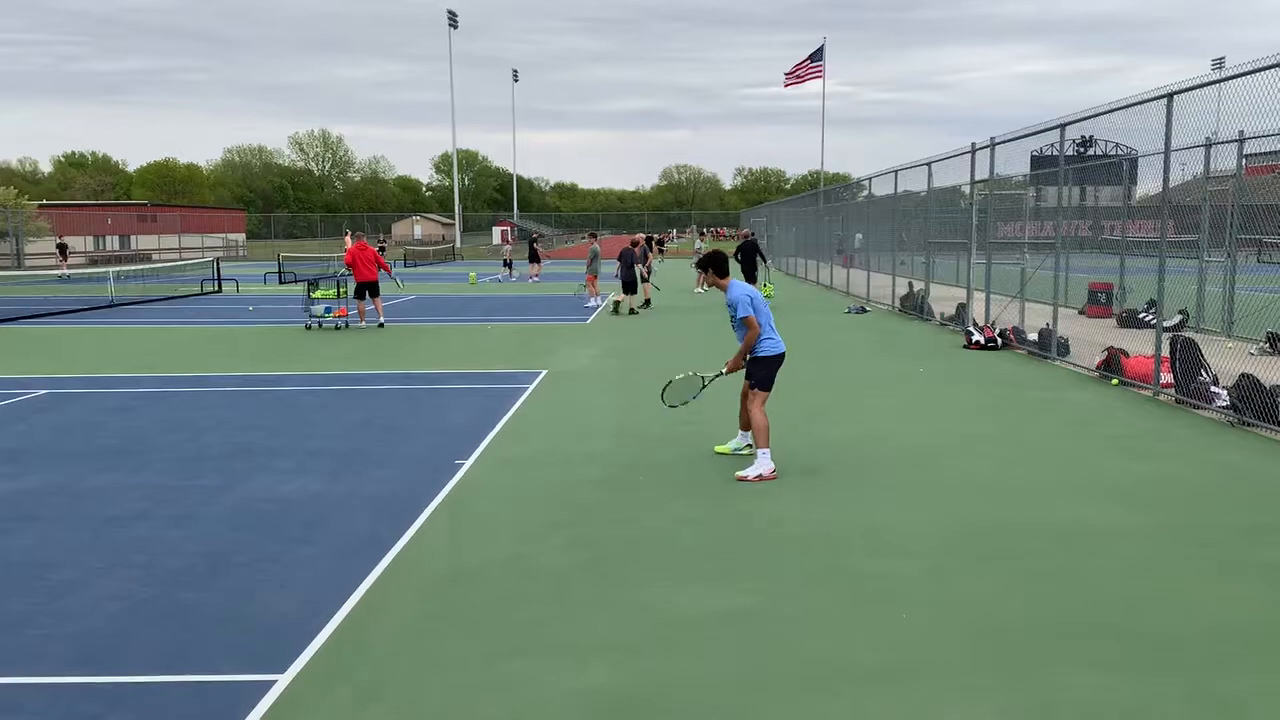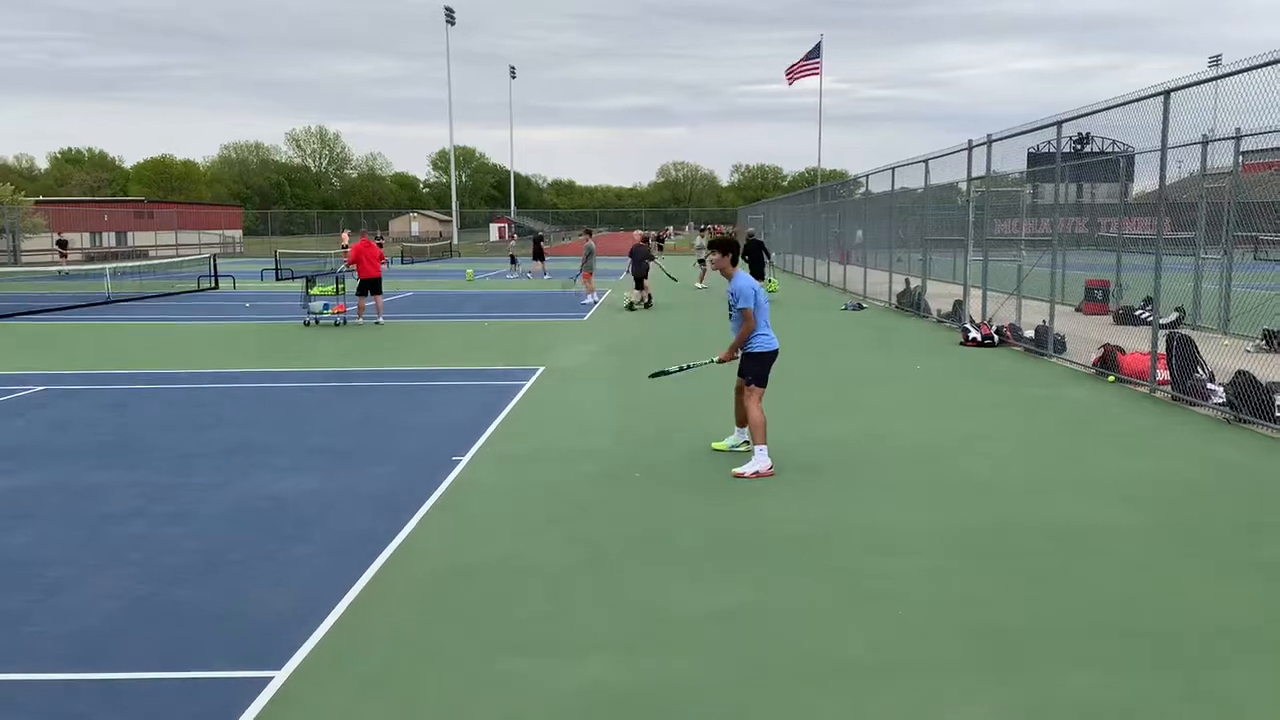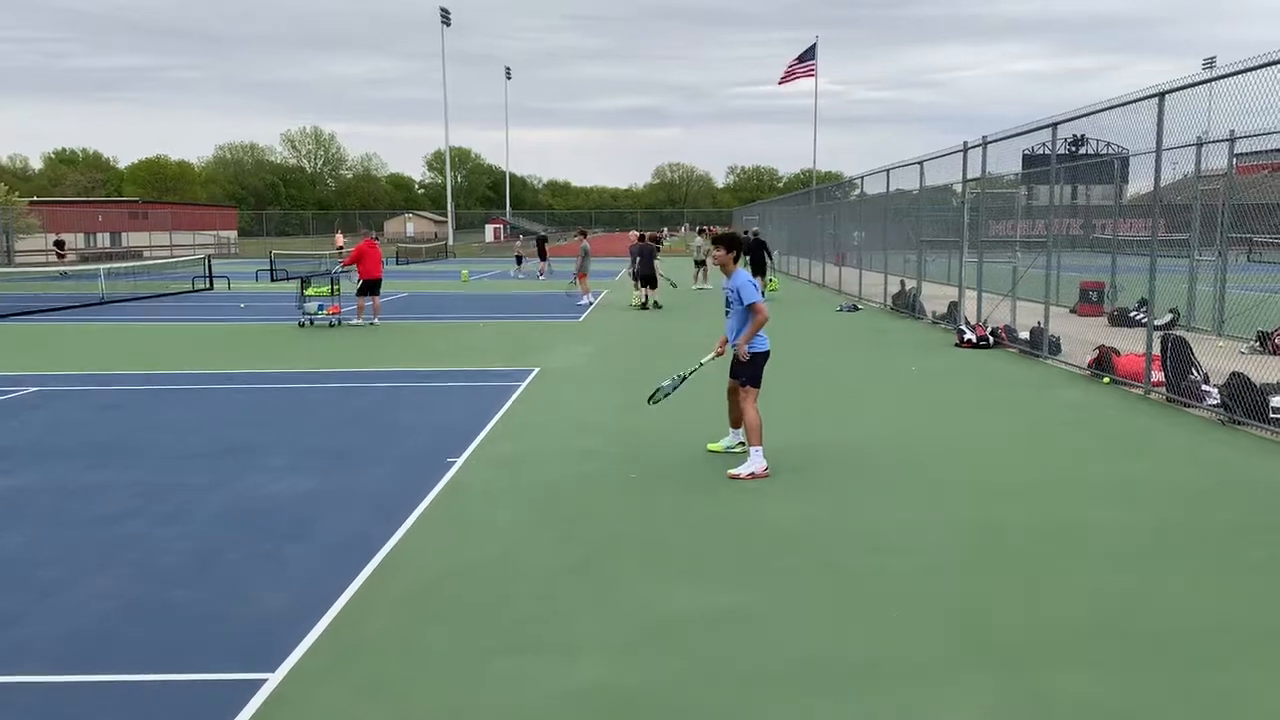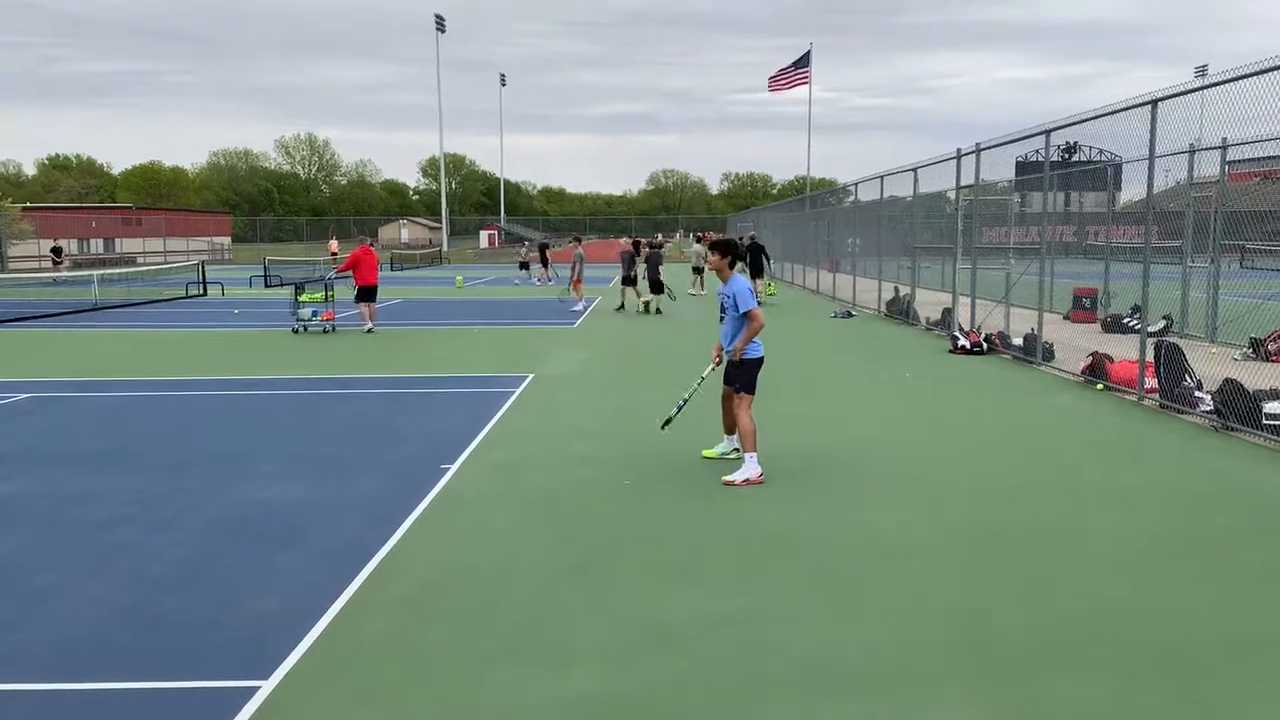
dt=0.3s
person 1, frame 1
left shoulder: (737, 294)
right shoulder: (735, 290)
left elbow: (754, 330)
left wrist: (738, 358)
right wrist: (740, 357)
left hip: (768, 352)
right hip: (762, 351)
left knee: (755, 405)
right knee: (746, 395)
left ankle: (765, 464)
right ankle: (744, 441)
person 1, frame 2
left shoulder: (742, 284)
right shoulder: (735, 282)
left elbow: (749, 323)
left wrist: (730, 350)
right wrist: (735, 348)
left hip: (760, 348)
right hip: (752, 348)
left knee: (752, 401)
right knee: (740, 390)
left ankle: (762, 460)
right ankle: (741, 437)
person 1, frame 3
left shoulder: (743, 281)
right shoulder: (729, 281)
left elbow: (762, 315)
left wrist: (742, 343)
right wrist: (724, 341)
left hip: (752, 350)
right hip: (741, 348)
left knee: (747, 402)
right knee: (733, 392)
left ankle: (757, 462)
right ankle: (736, 439)
person 1, frame 4
left shoulder: (740, 287)
right shoulder: (723, 286)
left elbow: (757, 322)
left wrist: (738, 348)
right wrist: (719, 347)
left hip: (746, 356)
right hip: (734, 354)
left knee: (740, 408)
right knee: (726, 398)
left ankle: (752, 468)
right ankle: (730, 445)
